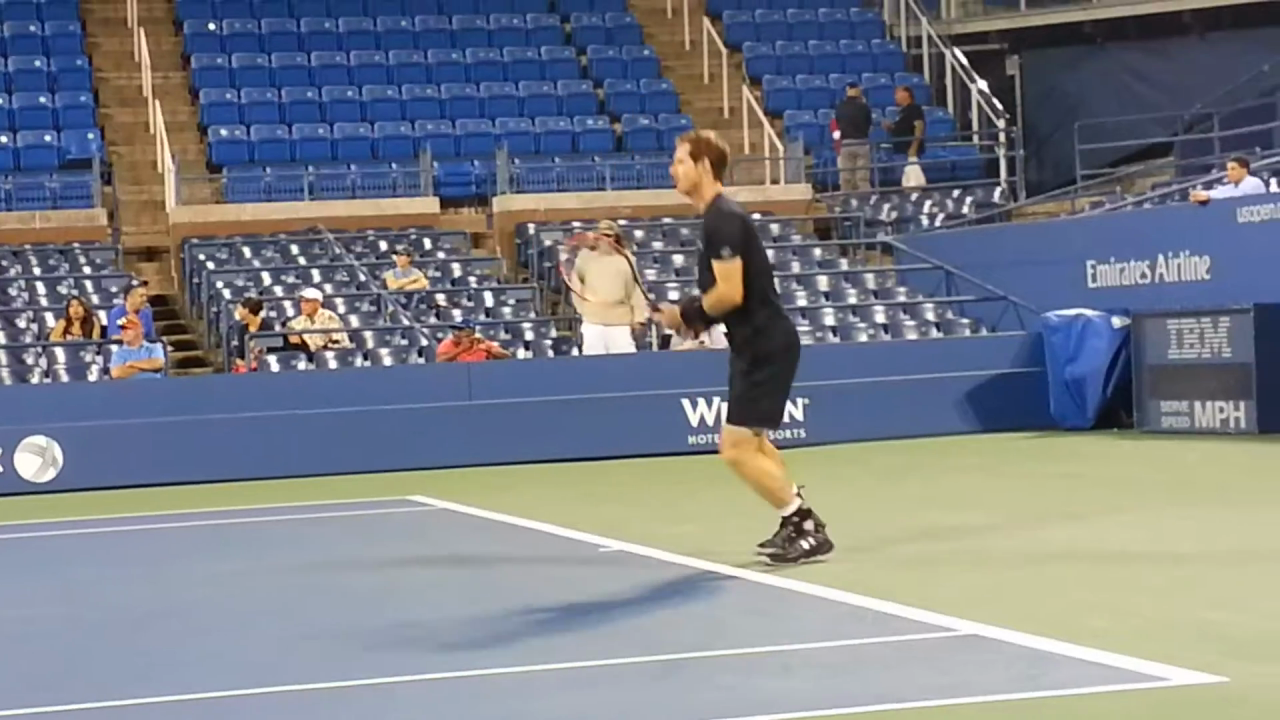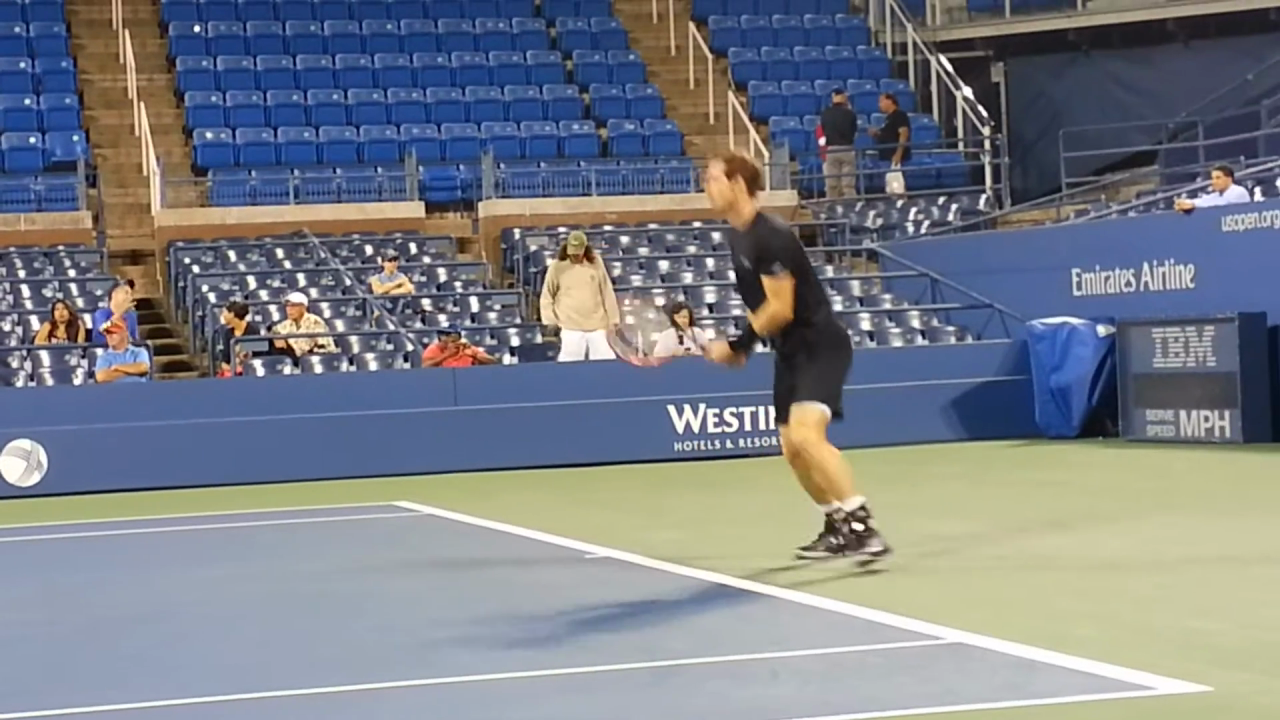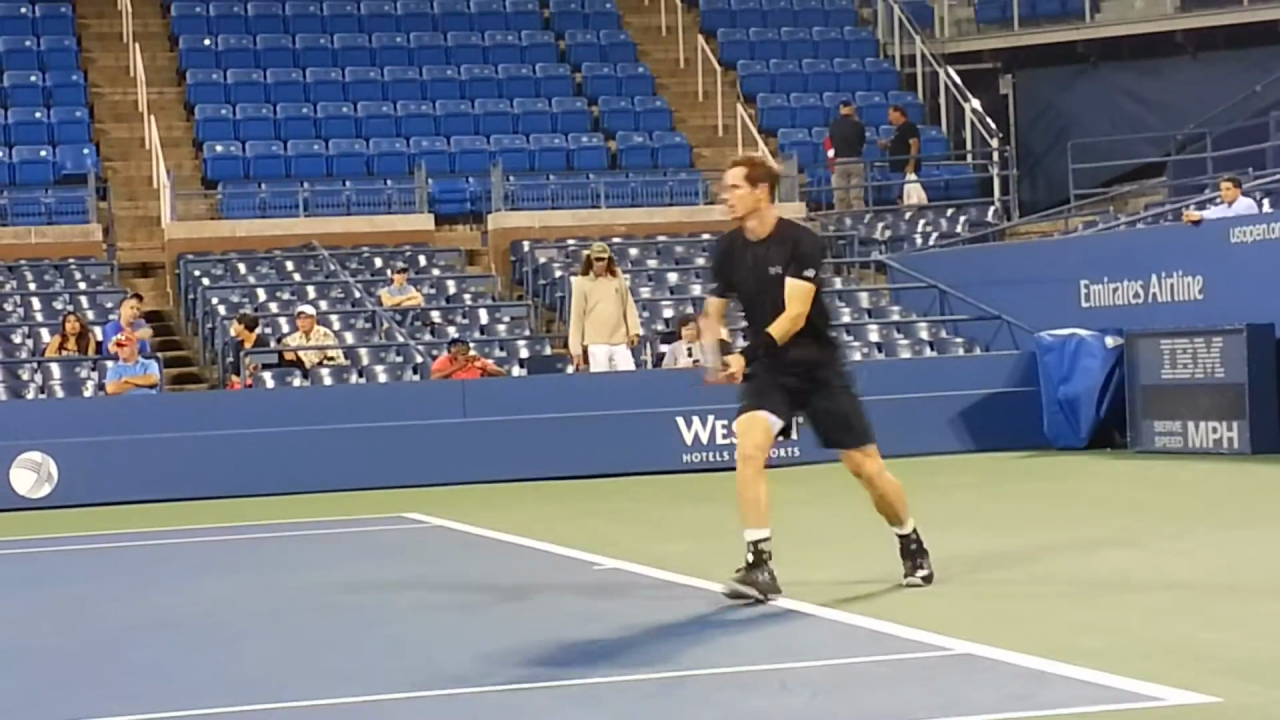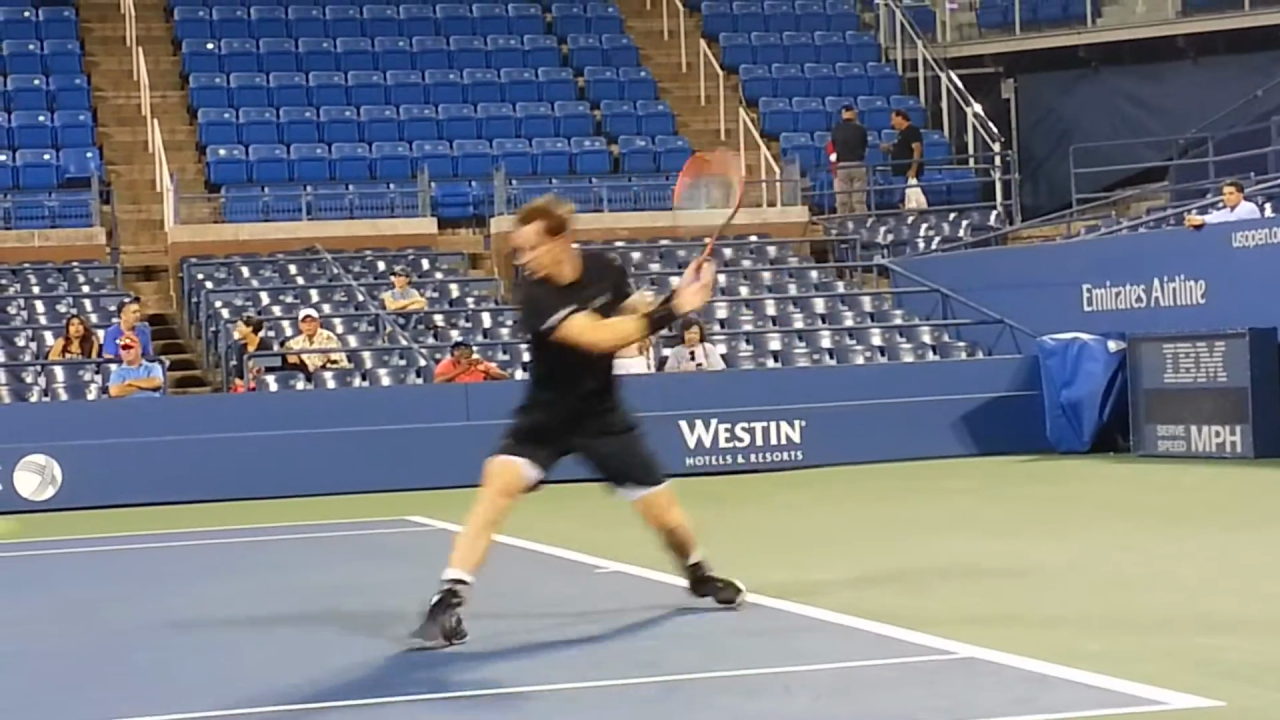
dt=0.5s
person 1, frame 1
left shoulder: (725, 218)
right shoulder: (715, 216)
left elbow: (729, 293)
left wrist: (686, 315)
right wrist: (695, 316)
left hip: (765, 349)
right hip: (756, 347)
left knee: (737, 450)
right knee: (749, 445)
left ankle: (809, 529)
right ankle: (801, 525)
person 1, frame 2
left shoulder: (771, 236)
right shoulder: (738, 238)
left elbow: (782, 310)
left wrist: (739, 344)
right wrist: (739, 344)
left hip: (821, 347)
right hip: (793, 350)
left knee: (806, 435)
right knee: (793, 447)
left ankle: (863, 528)
right ankle: (837, 529)
person 1, frame 3
left shoulder: (800, 241)
right shoulder: (726, 249)
left elbow: (796, 313)
right elbow: (713, 313)
left wrist: (749, 355)
right wrist: (716, 358)
left hip: (819, 370)
right hip: (766, 375)
left knee: (868, 469)
right knee: (748, 450)
left ankle: (912, 545)
right ankle: (759, 566)
person 1, frame 4
left shoulder: (605, 270)
right shoulder: (536, 297)
left elbow: (637, 315)
right elbow: (602, 338)
left wrist: (677, 301)
right wrist: (668, 309)
left hip: (600, 414)
right hip: (546, 415)
left knee: (664, 515)
right knee: (496, 487)
left ankle: (698, 575)
right ankle: (449, 604)
